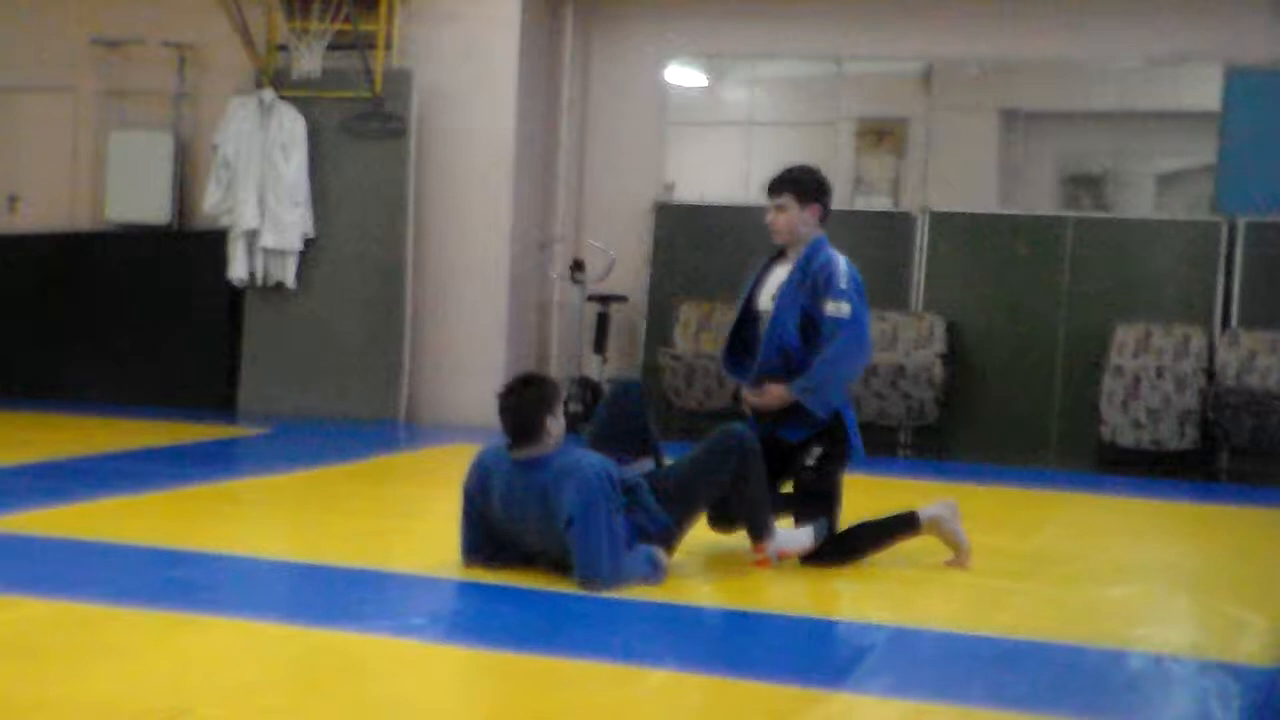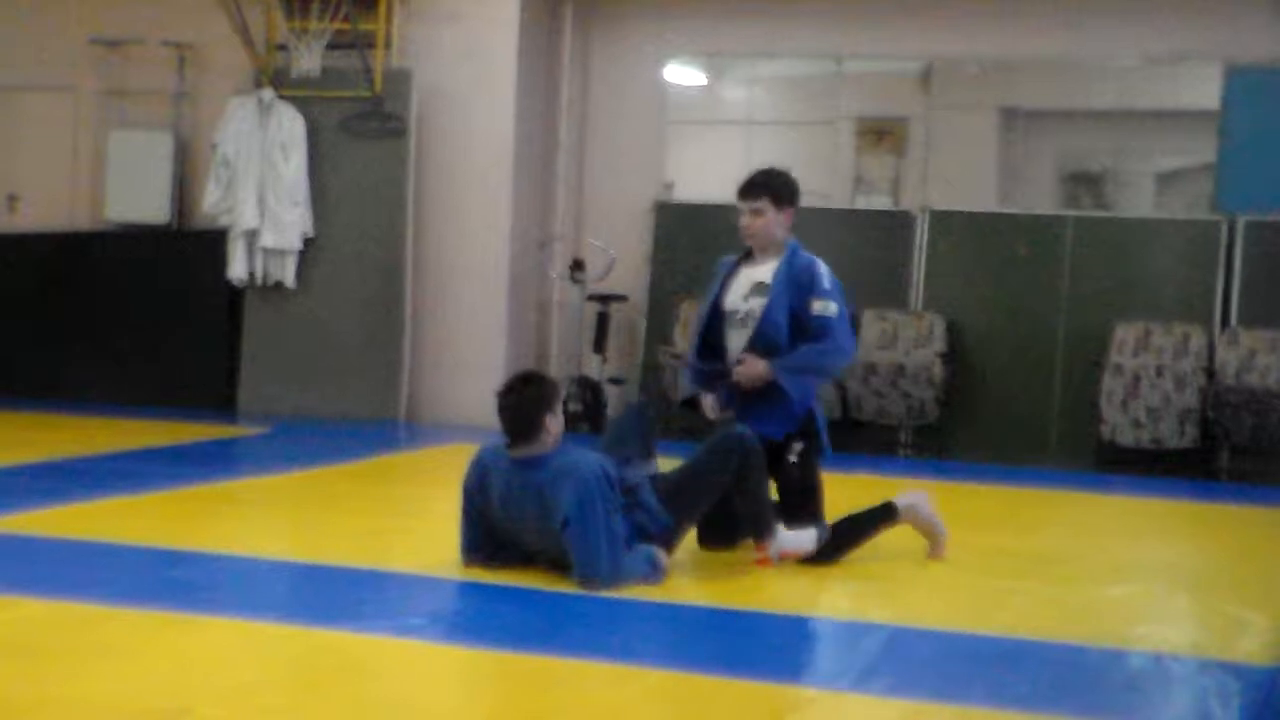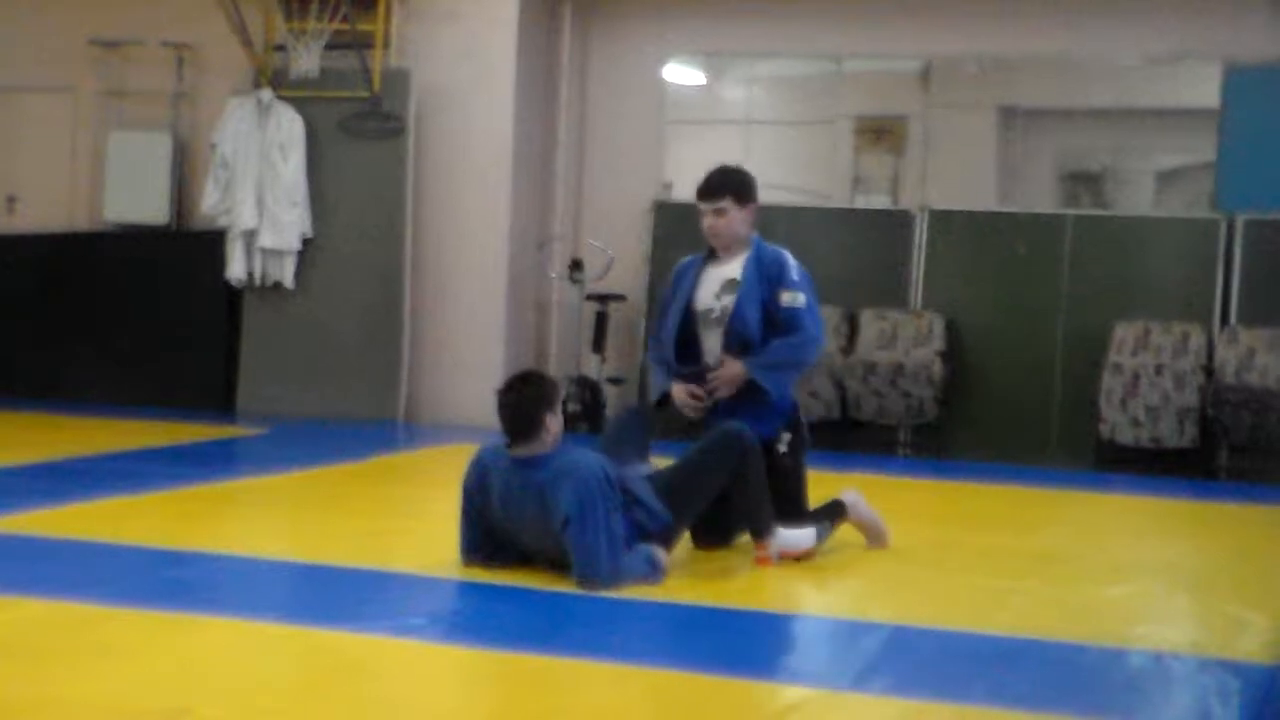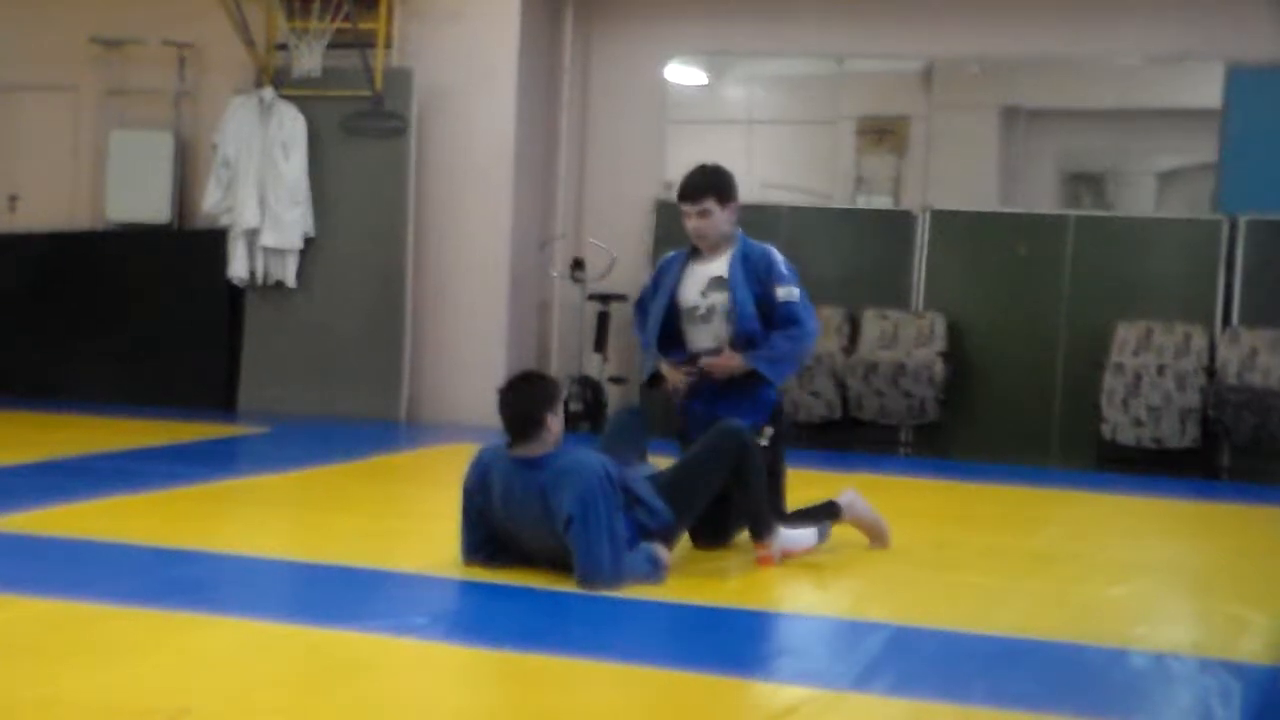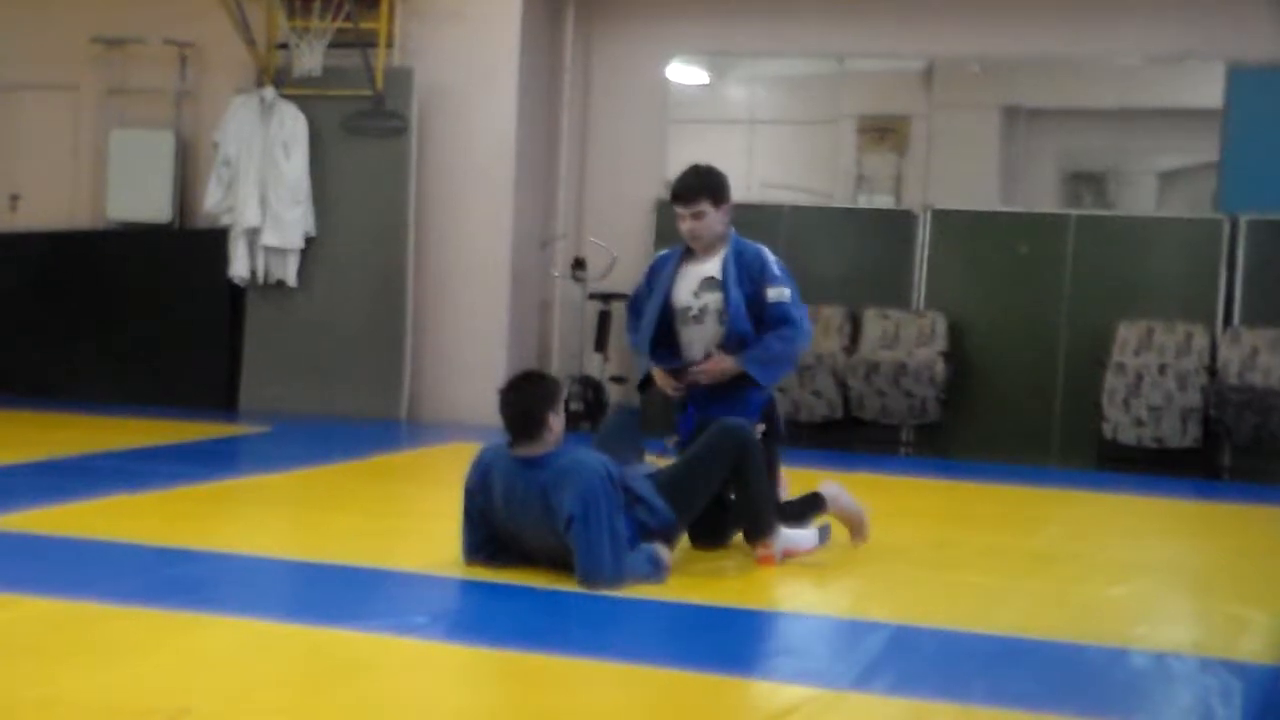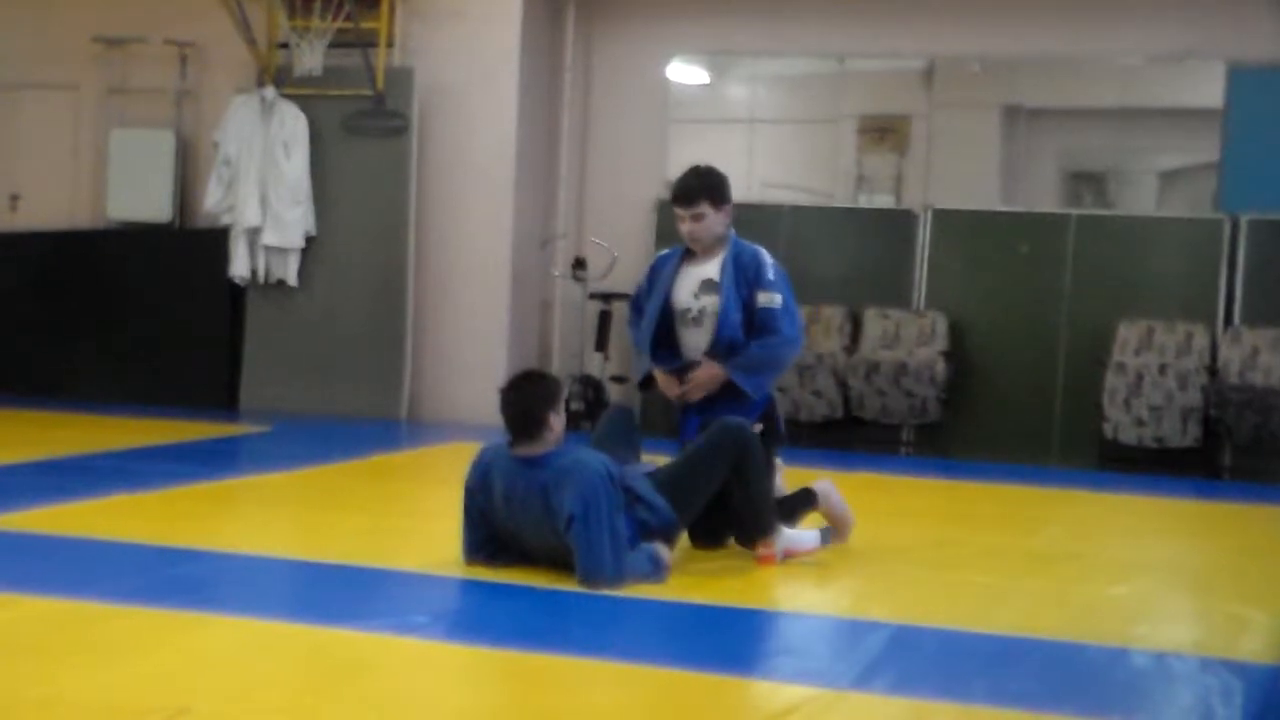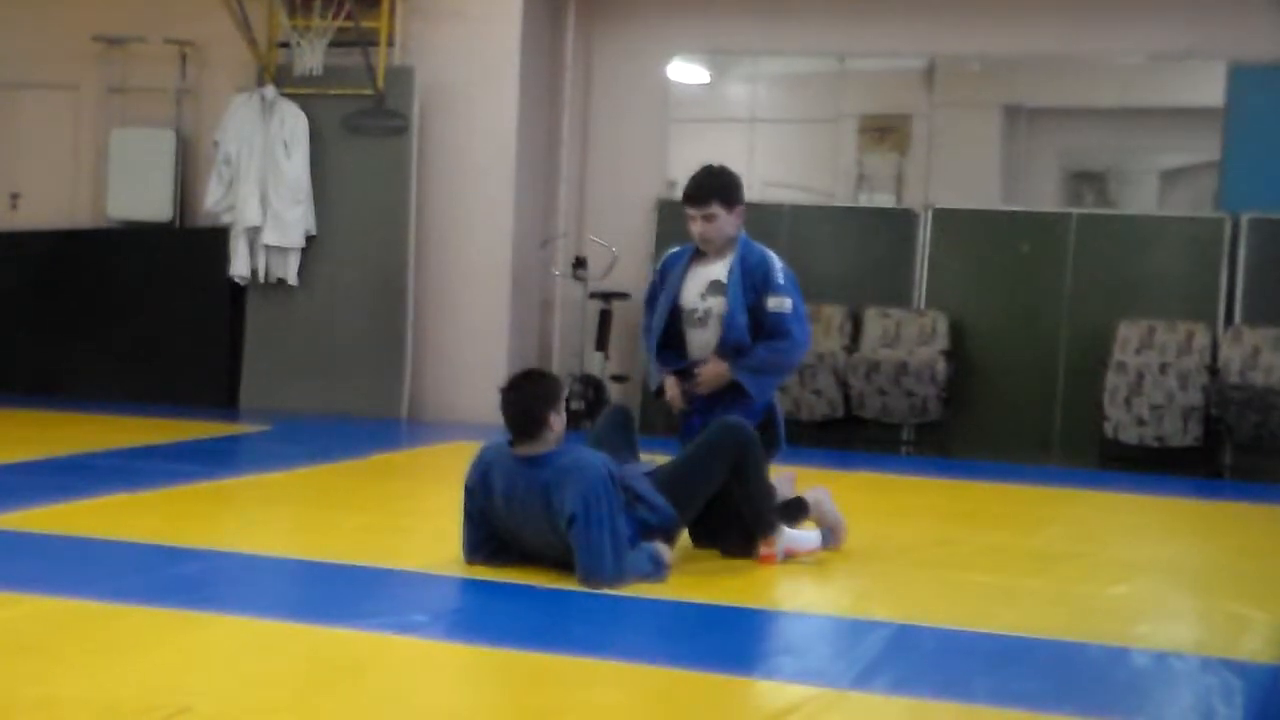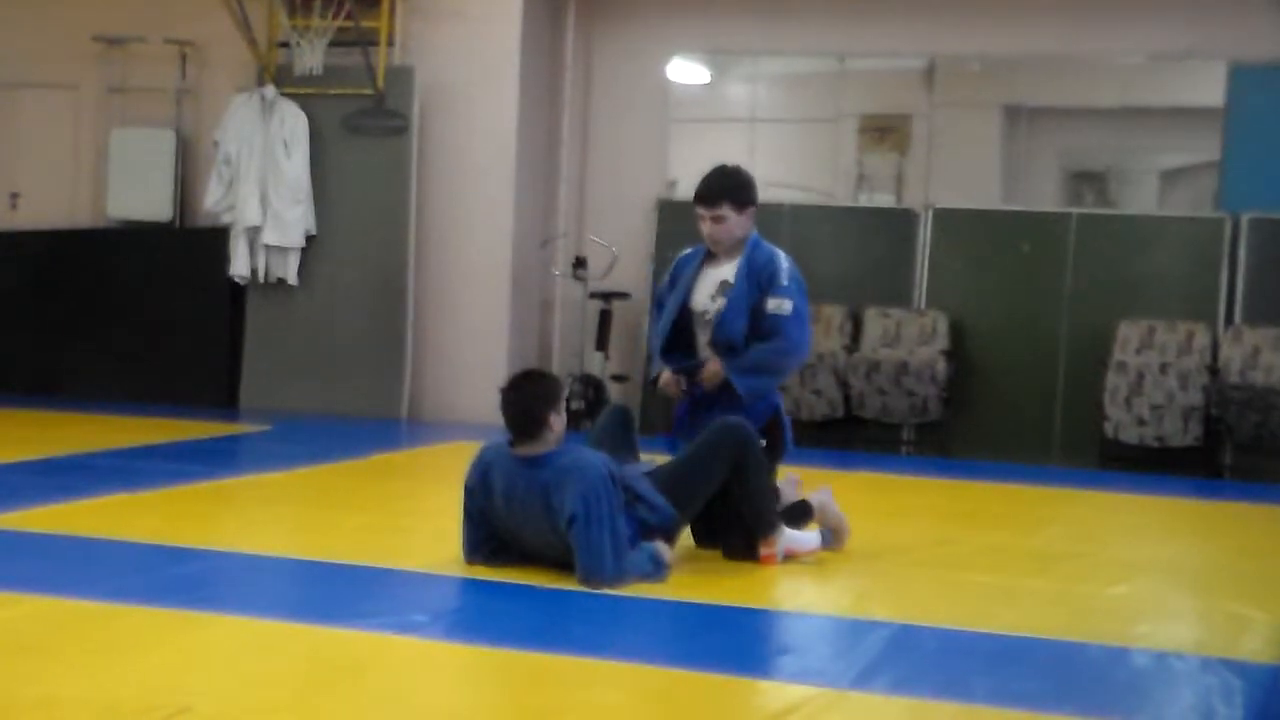
dt=0.2s
person 1, frame 1
left shoulder: (485, 465)
right shoulder: (581, 475)
left elbow: (477, 553)
right elbow: (600, 573)
left wrist: (543, 550)
right wrist: (651, 563)
right hip: (643, 524)
left knee: (628, 396)
right knee: (736, 441)
left ankle: (646, 471)
right ankle: (767, 541)
person 1, frame 2
left shoulder: (484, 466)
right shoulder: (577, 475)
left elbow: (479, 552)
right elbow: (600, 572)
left wrist: (547, 551)
right wrist: (650, 562)
right hip: (634, 528)
left knee: (639, 415)
right knee: (736, 442)
right ankle: (770, 541)
person 1, frame 3
left shoulder: (483, 465)
right shoulder: (578, 475)
left elbow: (476, 553)
right elbow: (600, 573)
left wrist: (536, 550)
right wrist: (649, 561)
right hip: (640, 527)
left knee: (634, 420)
right knee: (735, 439)
right ankle: (770, 540)
person 1, frame 4
left shoulder: (485, 465)
right shoulder: (582, 475)
left elbow: (478, 553)
right elbow: (602, 572)
left wrist: (540, 549)
right wrist: (651, 561)
right hip: (640, 526)
left knee: (631, 418)
right knee: (735, 436)
right ankle: (770, 540)
person 1, frame 5
left shoulder: (485, 465)
right shoulder: (580, 475)
left elbow: (478, 552)
right elbow: (602, 572)
left wrist: (538, 549)
right wrist: (652, 561)
right hip: (644, 526)
right knee: (734, 434)
right ankle: (770, 539)
person 1, frame 6
left shoulder: (485, 465)
right shoulder: (583, 474)
left elbow: (479, 551)
right elbow: (604, 572)
left wrist: (544, 548)
right wrist: (653, 560)
left hip: (587, 517)
right hip: (644, 522)
left knee: (619, 416)
right knee: (734, 434)
right ankle: (771, 539)
person 1, frame 7
left shoulder: (486, 464)
right shoulder: (584, 473)
left elbow: (479, 551)
right elbow: (605, 570)
left wrist: (542, 548)
right wrist: (654, 559)
left hip: (584, 515)
right hip: (643, 524)
left knee: (617, 415)
right knee: (734, 434)
right ankle: (774, 538)
person 1, frame 8
left shoulder: (486, 464)
right shoulder: (584, 473)
left elbow: (479, 551)
right elbow: (604, 571)
left wrist: (545, 548)
right wrist: (655, 558)
left hip: (584, 518)
right hip: (642, 523)
left knee: (617, 415)
right knee: (734, 435)
right ankle: (773, 538)
person 2, frame 1
left shoulder: (832, 270)
right shoulder: (774, 266)
left elbow: (849, 350)
right elbow: (750, 337)
left wrist: (791, 393)
right wrist: (748, 384)
left hip: (815, 423)
right hip: (772, 420)
left knee: (820, 551)
right knee: (723, 515)
left ankle: (927, 520)
right ankle: (815, 503)
person 2, frame 2
left shoulder: (809, 274)
right shoulder: (728, 269)
left elbow: (837, 348)
right elbow: (706, 338)
left wrist: (772, 371)
right wrist: (706, 390)
left hip: (787, 422)
right hip: (736, 420)
right knee: (716, 537)
right ankle: (774, 509)
person 2, frame 3
left shoulder: (777, 265)
right shoulder: (689, 271)
left elbow: (806, 339)
right elbow: (662, 338)
left wrist: (747, 370)
right wrist: (671, 385)
left hip: (769, 418)
right hip: (714, 419)
right knee: (707, 536)
person 2, frame 4
left shoulder: (763, 260)
right shoulder: (671, 267)
left elbow: (802, 330)
right elbow: (645, 318)
left wrist: (746, 362)
right wrist: (661, 363)
left hip: (753, 410)
right hip: (698, 412)
right knee: (707, 536)
left ankle: (843, 508)
right ankle: (747, 507)
person 2, frame 5
left shoulder: (756, 261)
right shoulder: (664, 266)
left elbow: (793, 330)
right elbow: (637, 320)
left wrist: (737, 364)
right wrist: (653, 367)
left hip: (746, 408)
right hip: (694, 410)
right knee: (705, 535)
left ankle: (825, 501)
person 2, frame 6
left shoulder: (755, 264)
right shoulder: (666, 265)
left elbow: (784, 338)
right elbow: (640, 320)
left wrist: (724, 372)
right wrist: (656, 368)
left hip: (746, 410)
right hip: (694, 412)
right knee: (706, 534)
left ankle: (811, 499)
person 2, frame 7
left shoulder: (764, 268)
right shoulder: (674, 265)
left elbow: (792, 343)
right elbow: (654, 326)
left wrist: (730, 372)
right wrist: (665, 377)
left hip: (746, 415)
right hip: (696, 413)
person 2, frame 8
left shoulder: (772, 267)
right shoulder: (688, 263)
left elbow: (790, 343)
right elbow: (661, 315)
left wrist: (727, 370)
right wrist: (665, 368)
left hip: (751, 415)
right hip: (697, 406)
right knee: (707, 531)
left ankle: (812, 509)
